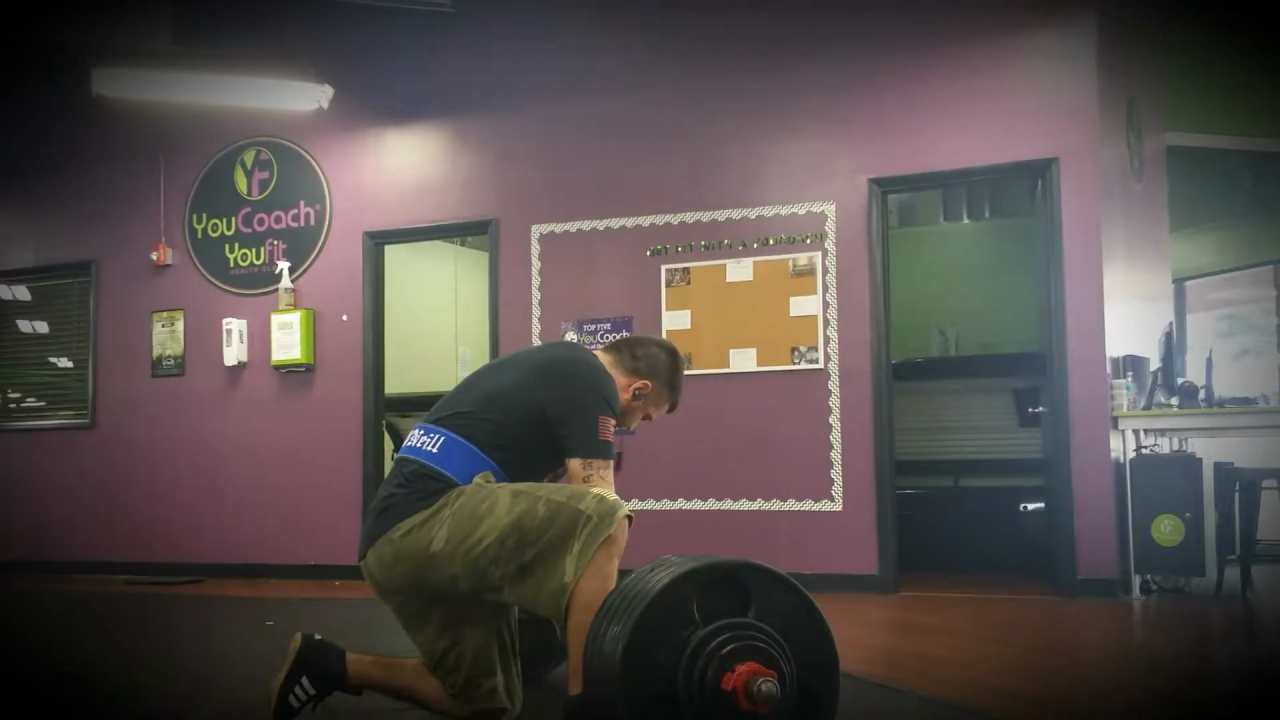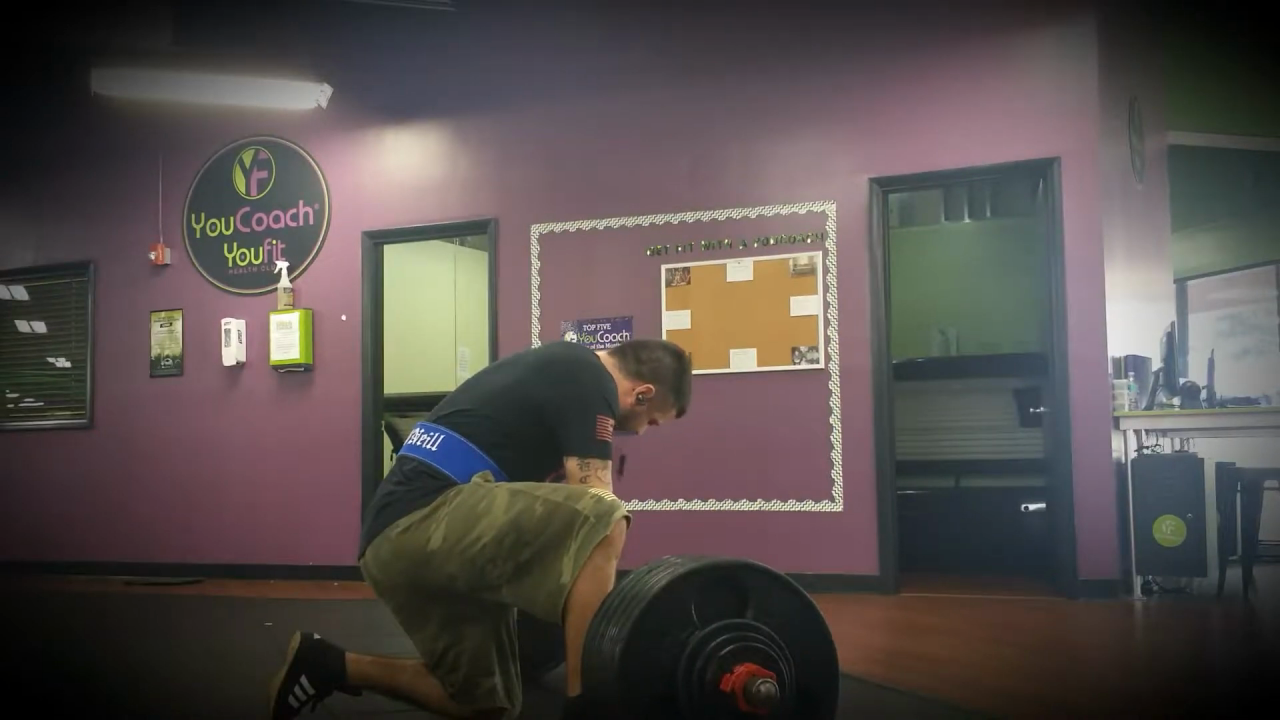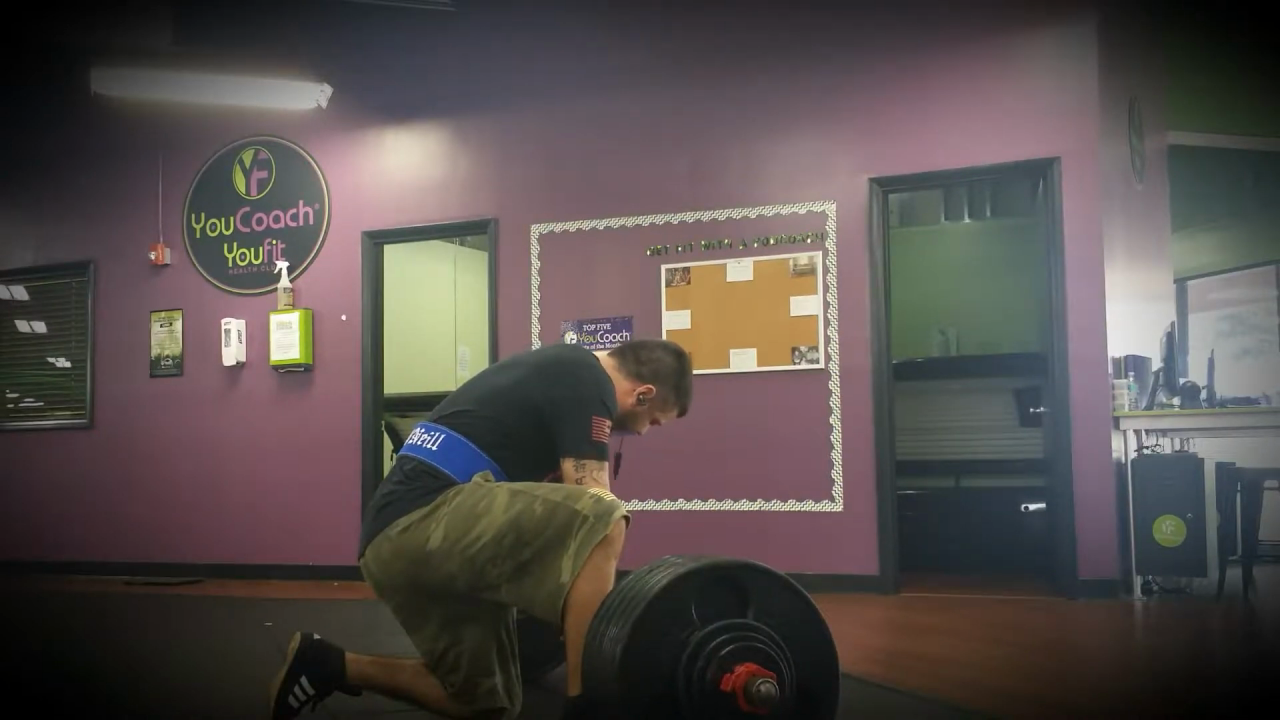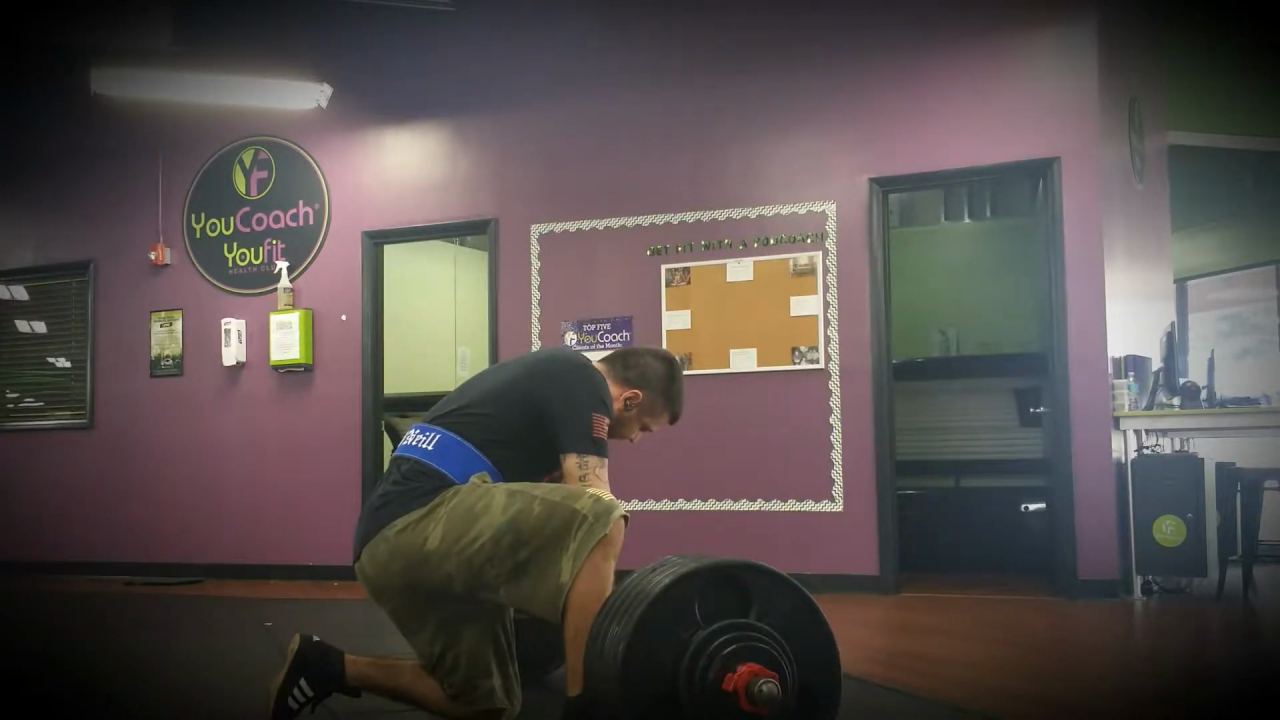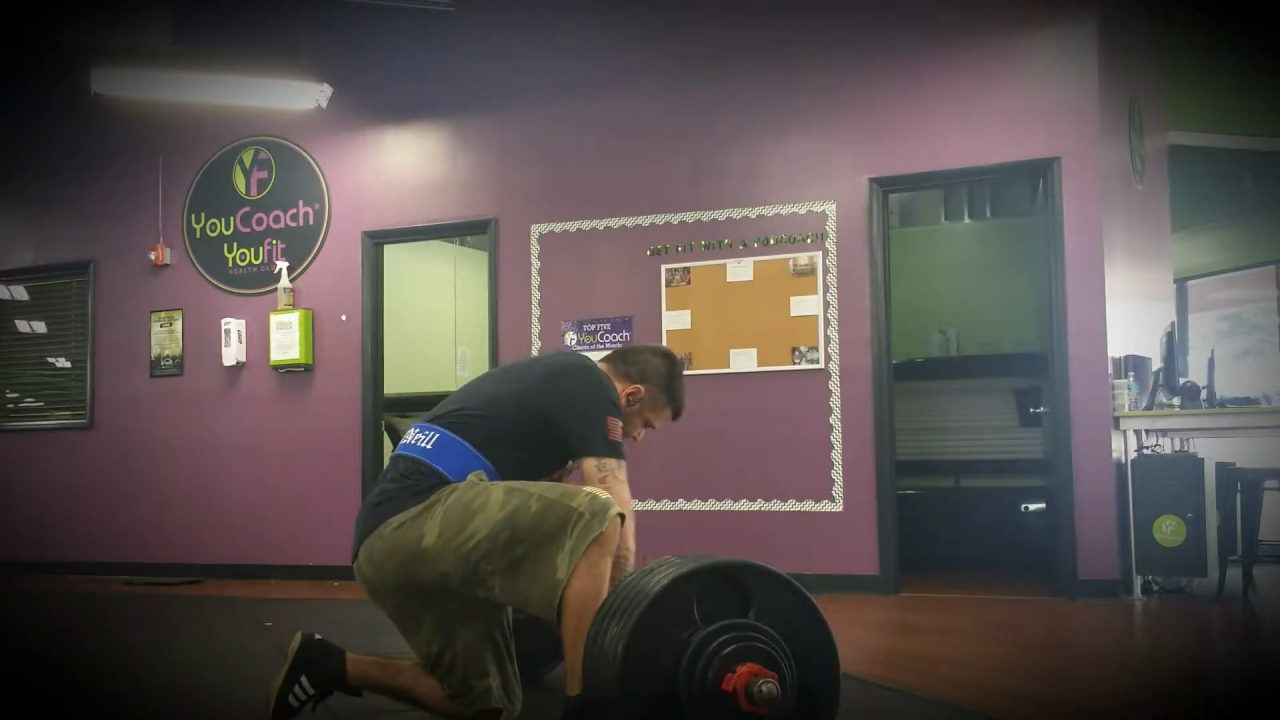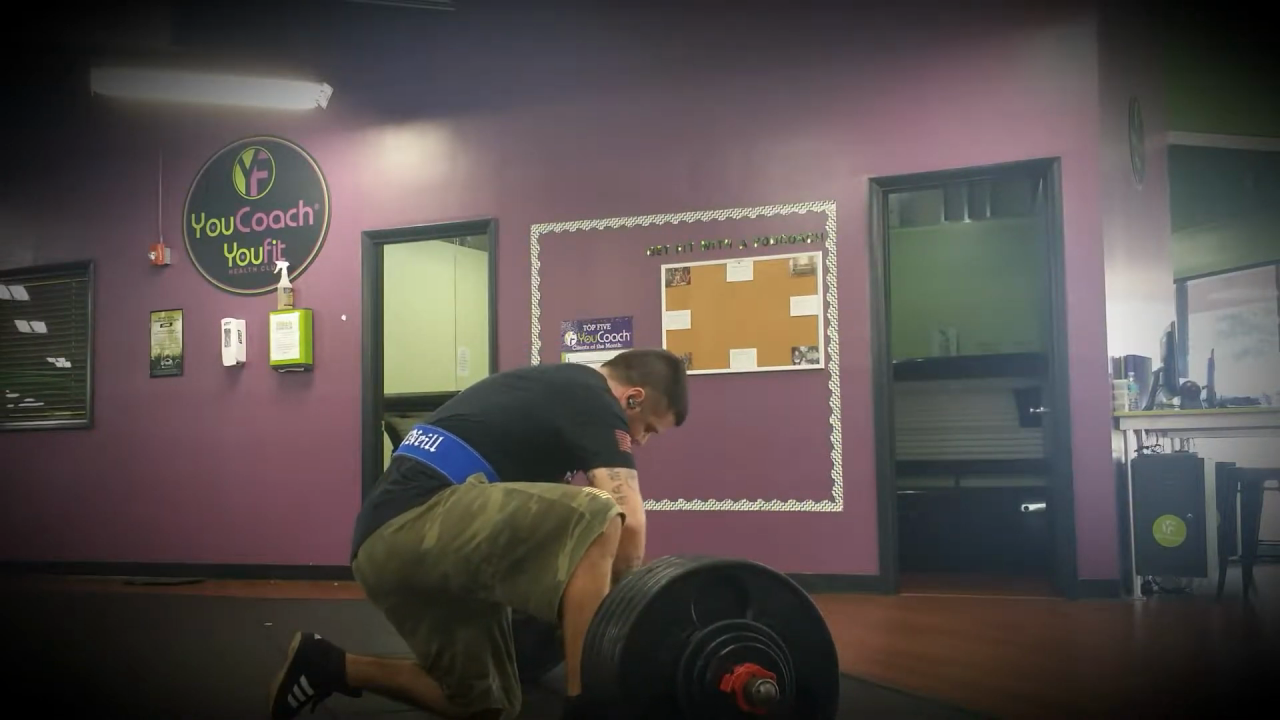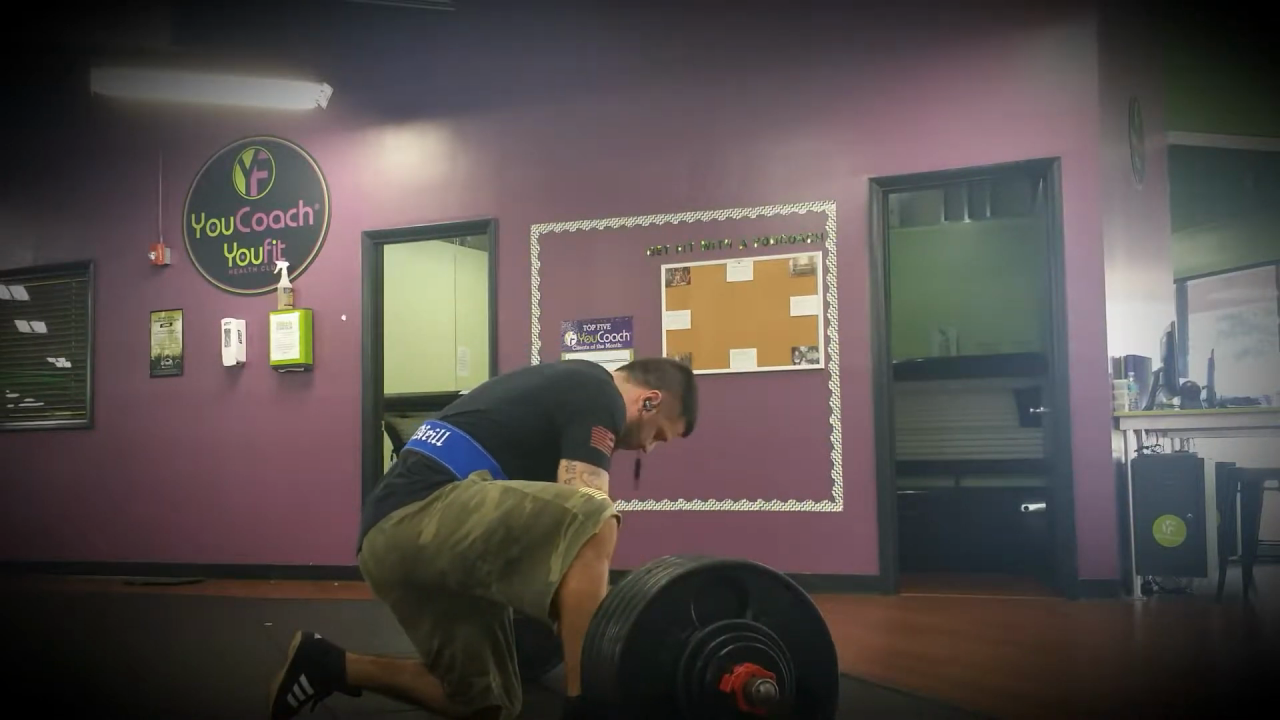
dt=0.7s
person 1, frame 1
left shoulder: (551, 370)
right shoulder: (590, 382)
left elbow: (536, 503)
right elbow: (595, 507)
left hip: (393, 538)
right hip: (425, 524)
right knee: (604, 522)
left ankle: (329, 666)
person 1, frame 2
left shoulder: (559, 370)
right shoulder: (590, 381)
left elbow: (548, 500)
right elbow: (594, 511)
left hip: (395, 536)
right hip: (424, 522)
right knee: (602, 525)
left ankle: (327, 666)
person 1, frame 3
left shoulder: (558, 371)
right shoulder: (587, 383)
left elbow: (555, 507)
right elbow: (591, 511)
left hip: (395, 536)
right hip: (425, 522)
right knee: (600, 523)
left ankle: (327, 666)
person 1, frame 4
left shoulder: (550, 378)
right shoulder: (583, 382)
left elbow: (548, 513)
right elbow: (593, 509)
left hip: (388, 541)
right hip: (421, 524)
right knee: (600, 523)
left ankle: (325, 667)
person 1, frame 5
left shoulder: (555, 383)
right shoulder: (591, 387)
left elbow: (544, 518)
right elbow: (614, 512)
left wrist: (566, 606)
left hip: (386, 540)
right hip: (420, 522)
right knee: (593, 520)
left ankle: (326, 666)
person 1, frame 6
left shoulder: (556, 387)
right shoulder: (591, 398)
left elbow: (537, 515)
right elbow: (628, 522)
left hip: (386, 540)
right hip: (417, 523)
right knee: (595, 519)
left ankle: (327, 666)
person 1, frame 7
left shoulder: (567, 386)
right shoulder: (598, 395)
left elbow: (551, 515)
right elbow: (580, 518)
left hip: (391, 533)
right hip: (420, 517)
right knee: (592, 521)
left ankle: (326, 665)
